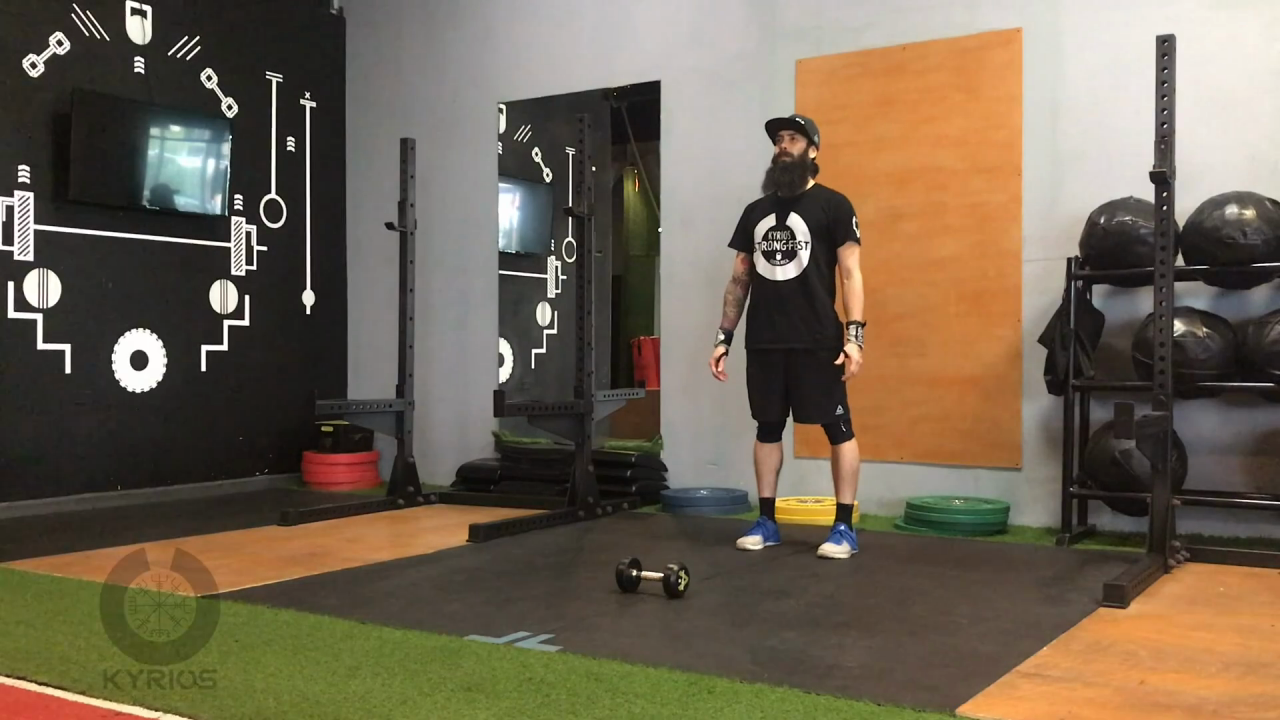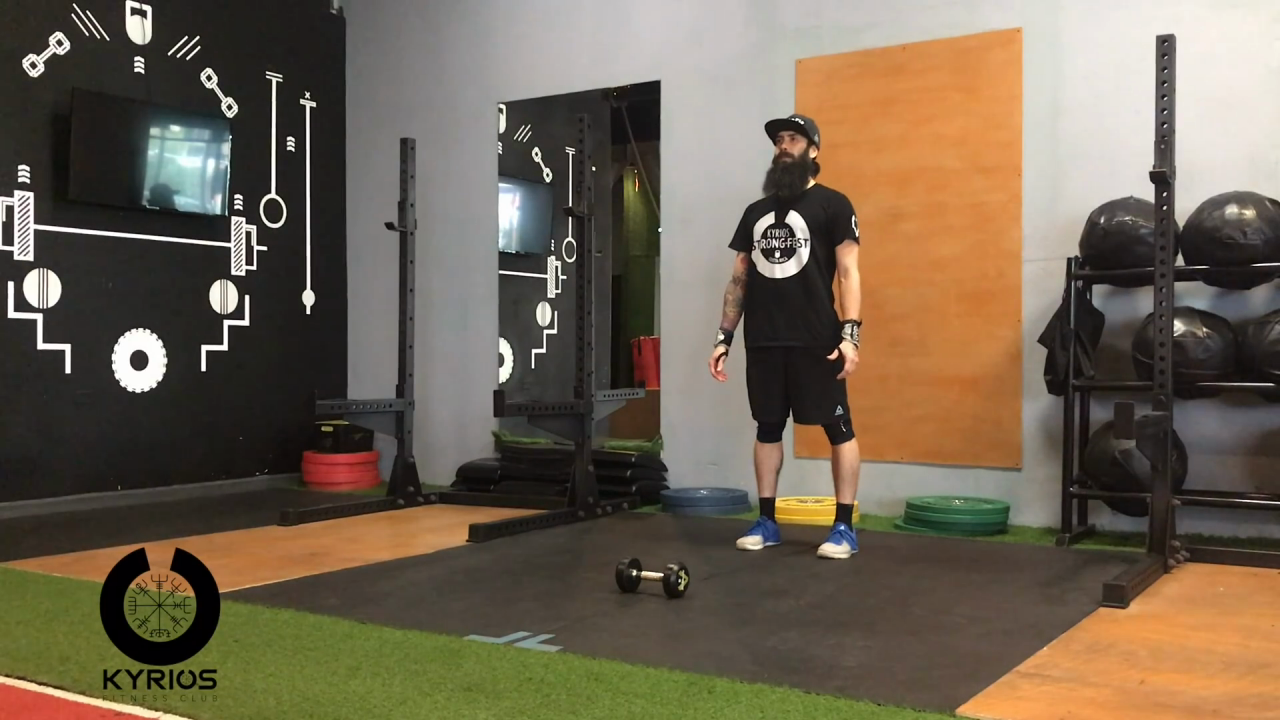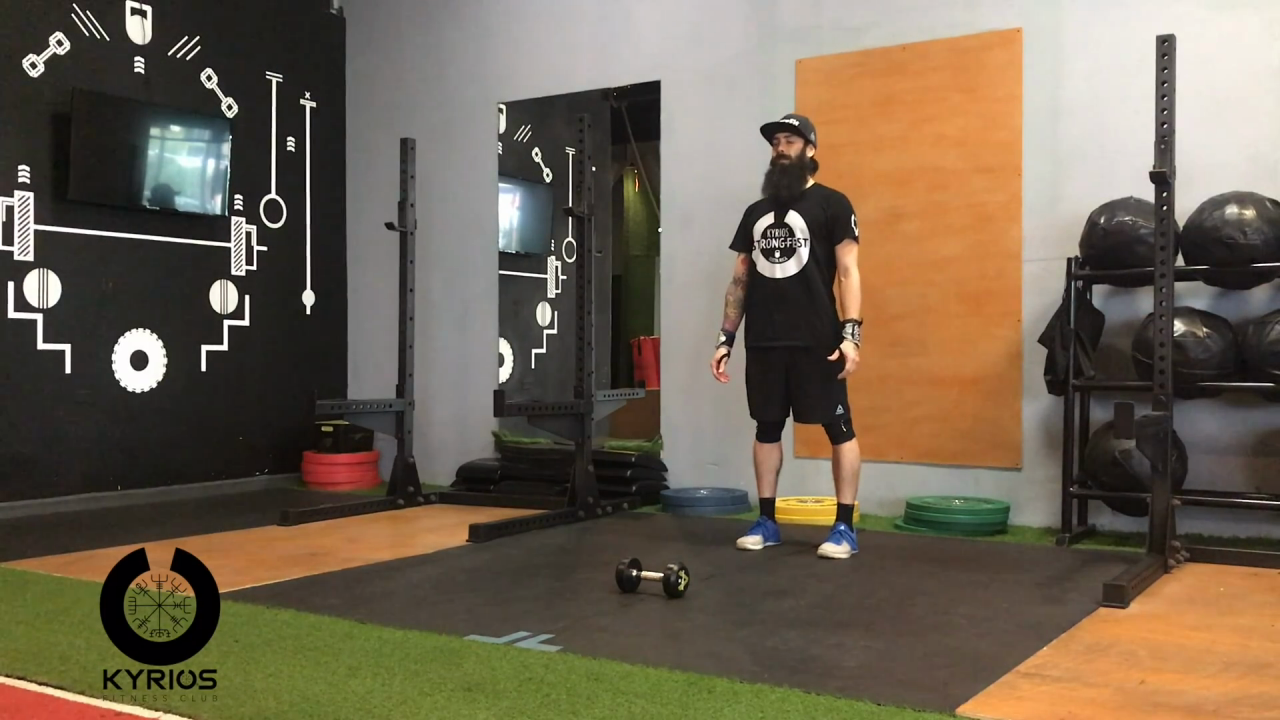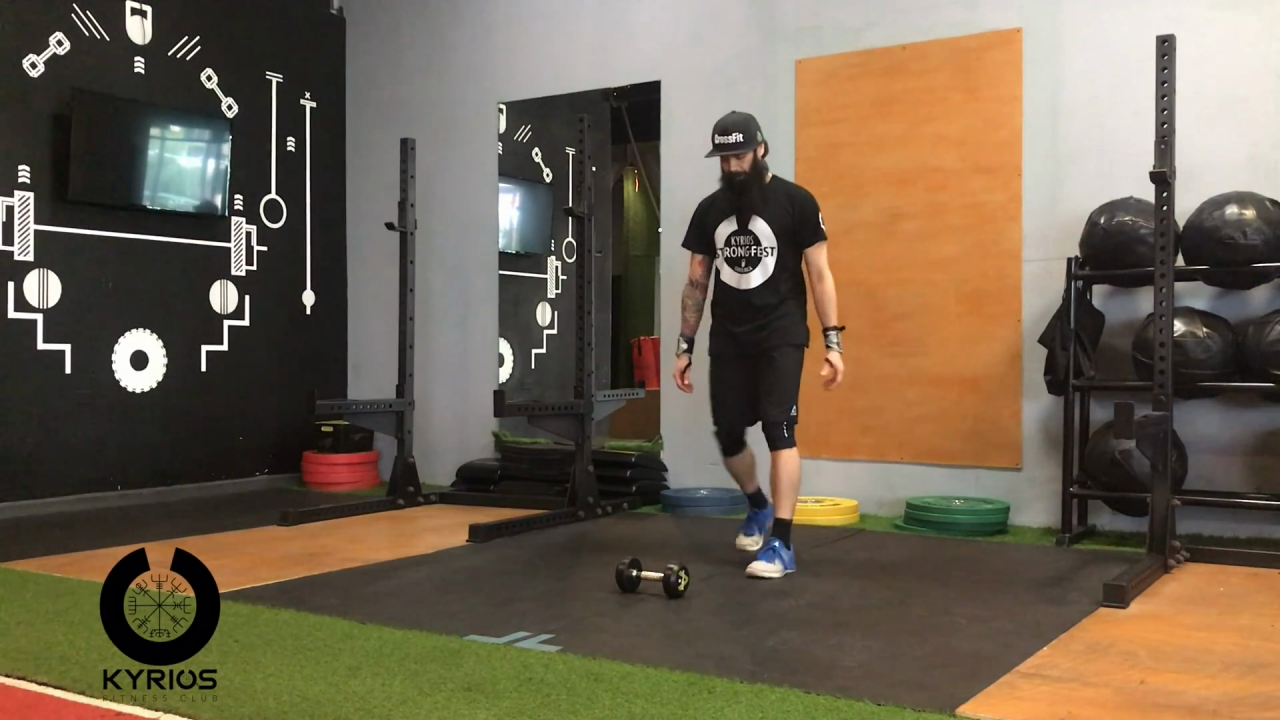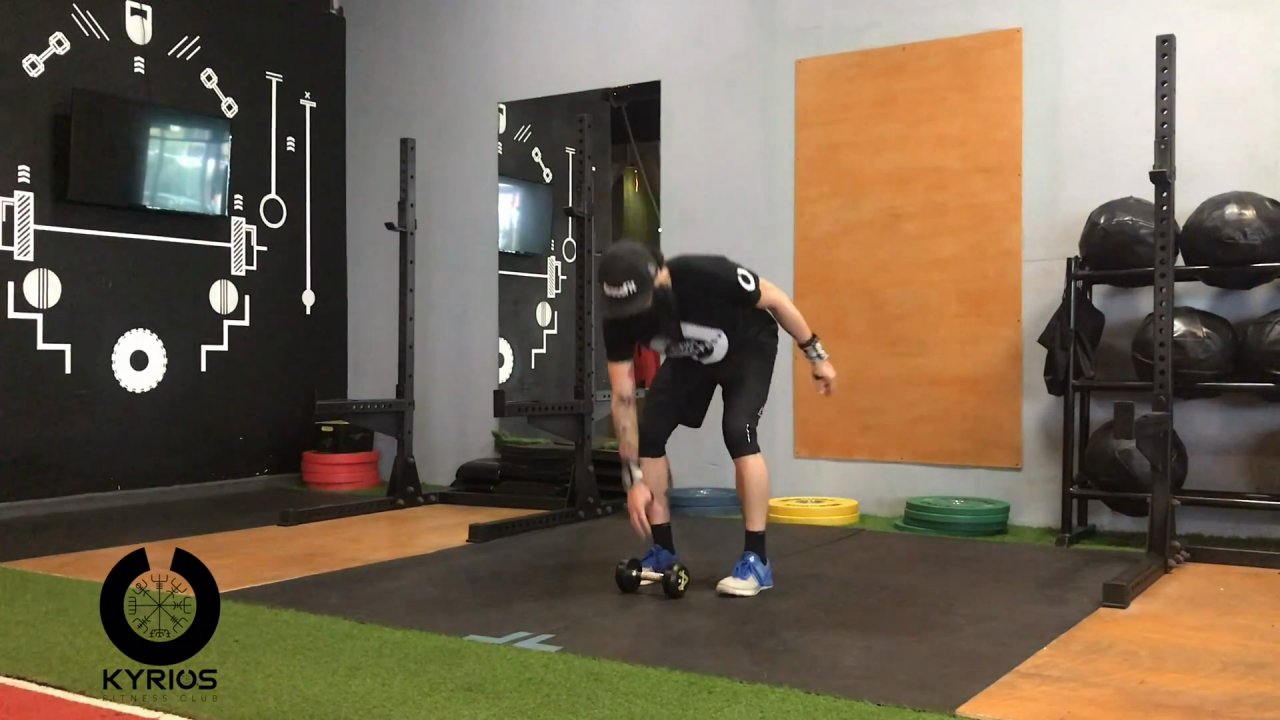
dt=1s
person 1, frame 1
left shoulder: (832, 205)
right shoulder: (755, 211)
left elbow: (850, 273)
right elbow: (739, 279)
left wrist: (854, 336)
right wrist: (723, 337)
left hip: (816, 341)
right hip: (764, 341)
left knee: (837, 428)
right knee: (767, 427)
left ankle: (844, 526)
right ankle: (766, 521)
person 1, frame 2
left shoulder: (832, 205)
right shoulder: (756, 211)
left elbow: (848, 272)
right elbow: (739, 279)
left wrist: (850, 333)
right wrist: (724, 337)
left hip: (815, 340)
right hip: (763, 340)
left knee: (838, 427)
right knee: (767, 426)
left ankle: (844, 526)
right ankle: (766, 521)
person 1, frame 3
left shoulder: (831, 204)
right shoulder: (755, 213)
left elbow: (848, 272)
right elbow: (740, 280)
left wrist: (850, 333)
right wrist: (725, 338)
left hip: (815, 339)
right hip: (763, 339)
left knee: (838, 427)
right knee: (767, 426)
left ankle: (844, 526)
right ankle: (766, 521)
person 1, frame 4
left shoulder: (795, 202)
right shoulder: (710, 209)
left elbow: (820, 275)
right elbow: (697, 282)
left wrist: (833, 341)
right wrist: (685, 346)
left hip: (779, 336)
right hip: (727, 339)
left knee: (778, 431)
right knee: (728, 434)
left ankle: (781, 543)
right ankle: (758, 506)
person 1, frame 5
left shoulder: (707, 276)
right shoulder: (619, 317)
left elbow: (775, 300)
right elbow: (622, 398)
left wrist: (815, 354)
right wrist: (635, 478)
left hip: (747, 349)
right hip: (687, 360)
left knee: (738, 430)
right knee: (647, 433)
left ankle: (756, 559)
right ankle: (661, 550)
